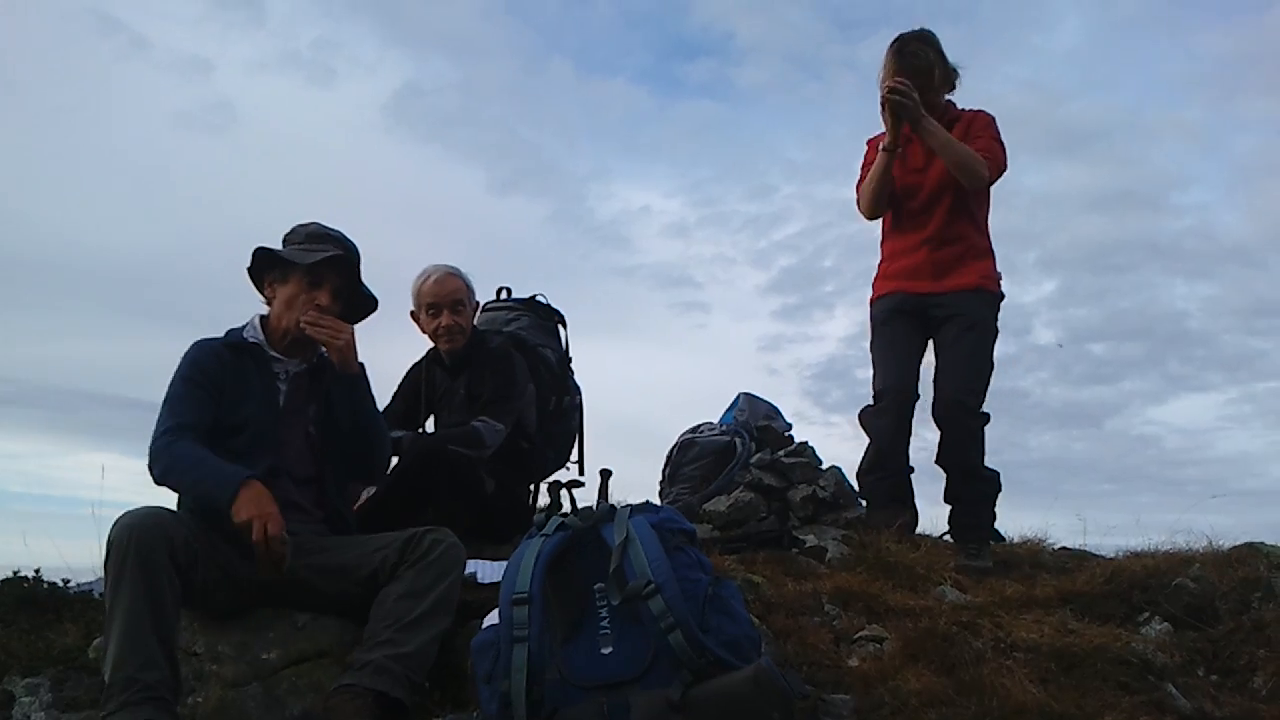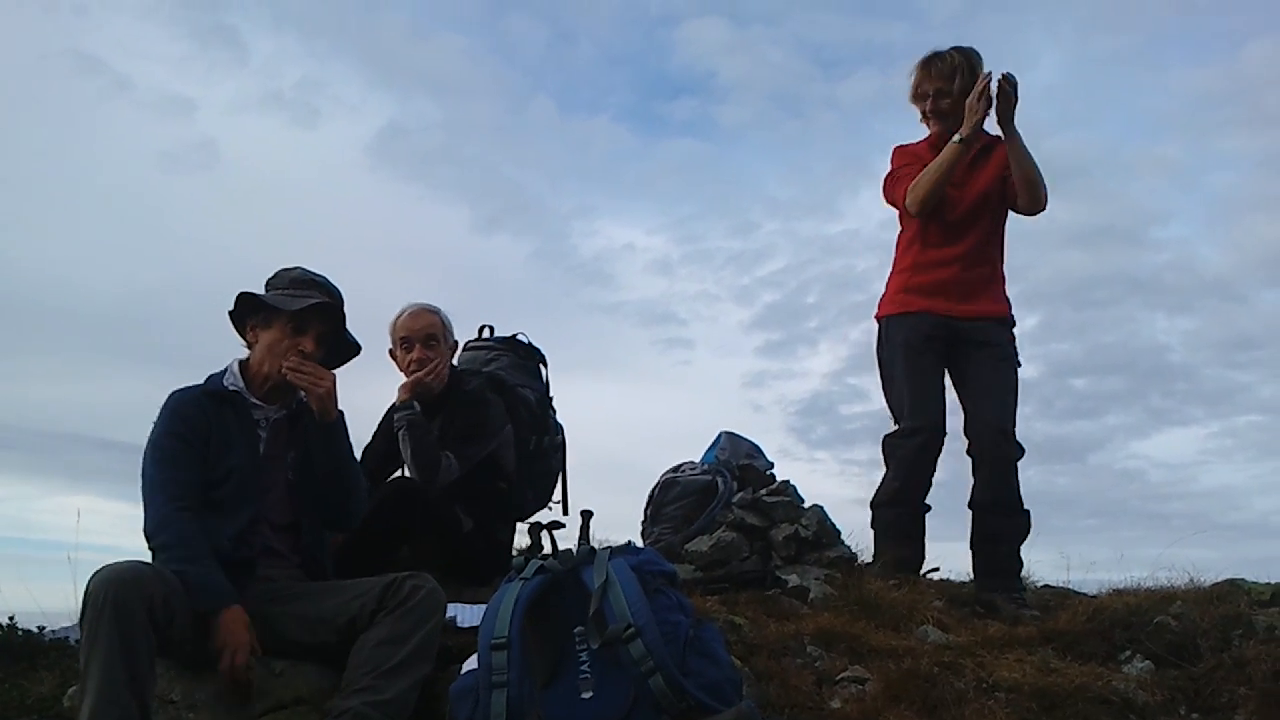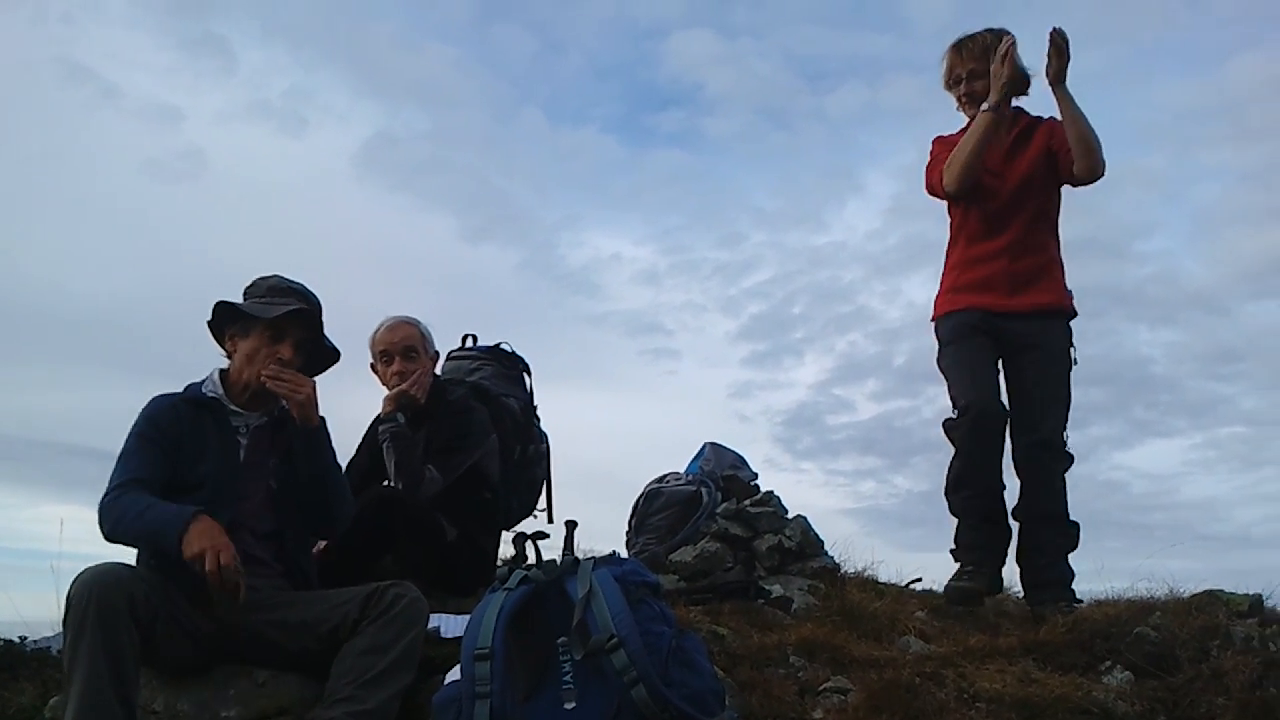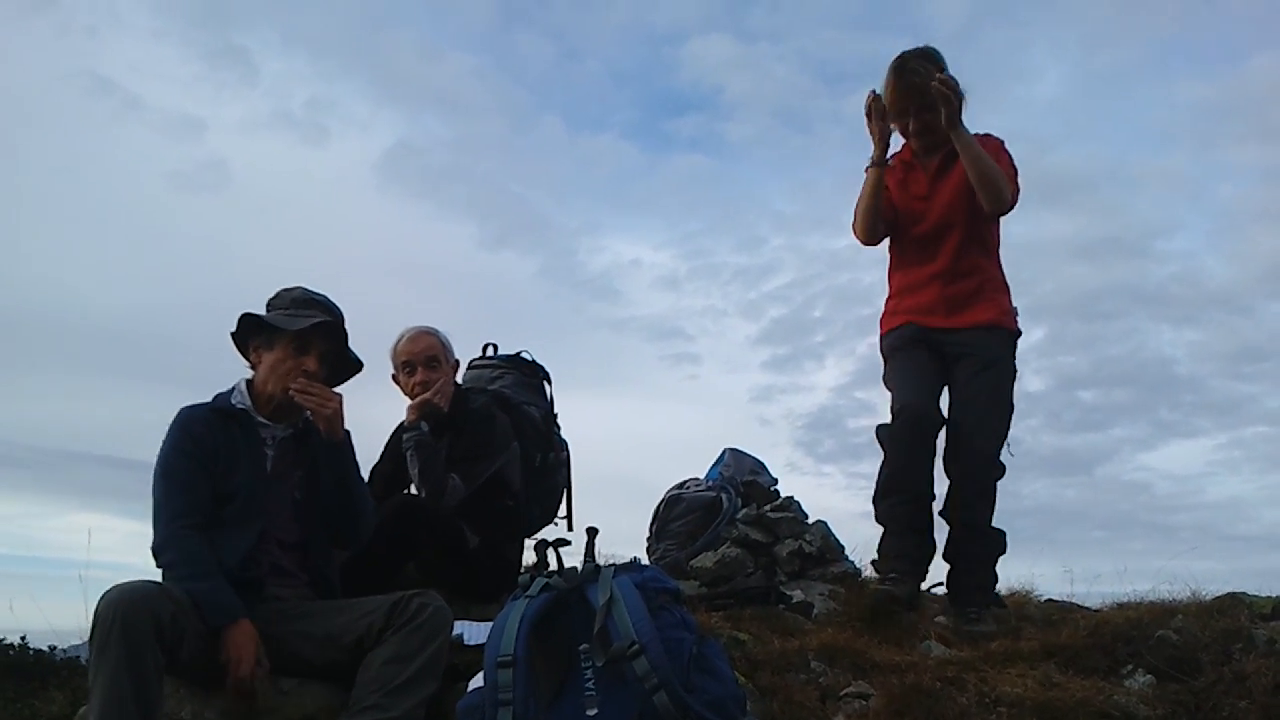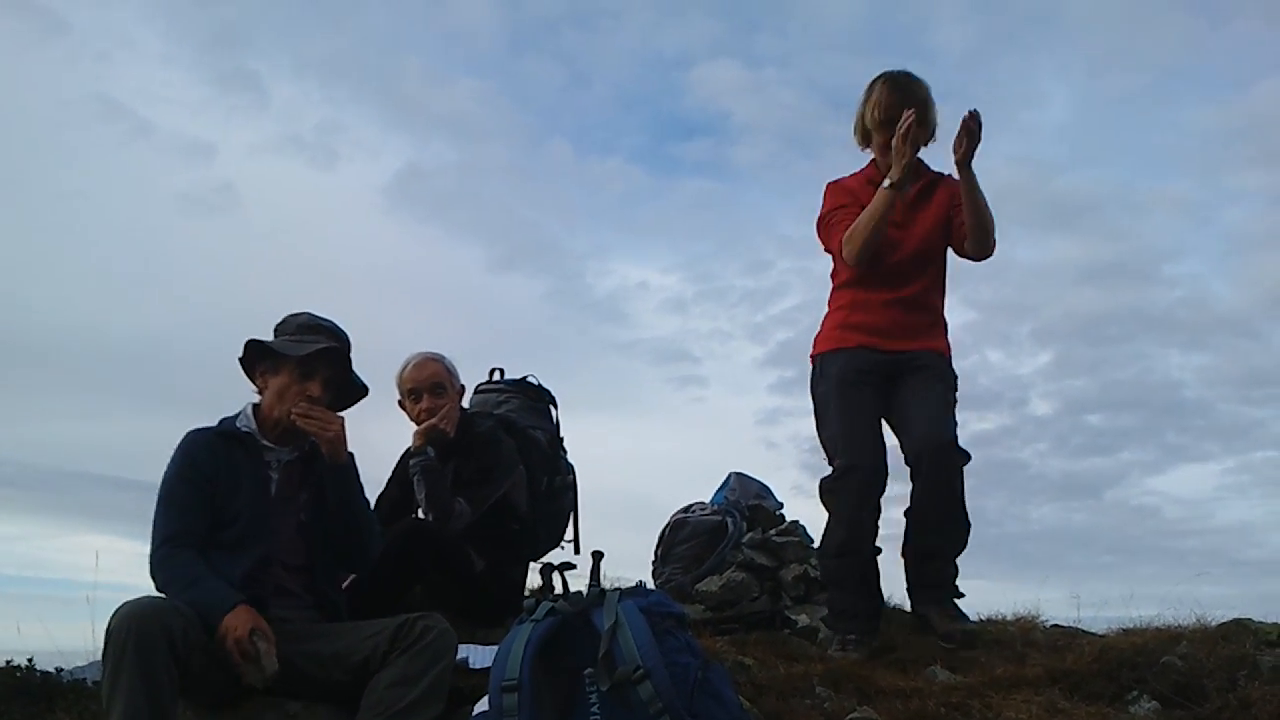
dt=1s
person 1, frame 1
left shoulder: (974, 125)
right shoulder: (883, 144)
left elbow: (978, 174)
right elbow: (869, 206)
left wrist: (923, 116)
right wrist: (893, 135)
left hip: (966, 291)
right hip: (898, 292)
left knee: (957, 406)
right knee: (891, 398)
left ankle: (972, 534)
right ankle: (887, 522)
person 1, frame 2
left shoulder: (1000, 156)
right shoulder: (909, 156)
left elbow: (1033, 202)
right elbow: (916, 200)
left wrist: (1006, 127)
right wrist: (963, 132)
left hip: (984, 318)
right hip: (911, 314)
left knee: (995, 439)
right knee: (918, 431)
left ankle: (998, 577)
right ankle: (896, 562)
person 1, frame 3
left shoulder: (1046, 134)
right shoulder: (950, 147)
left elbow: (1089, 169)
right elbow: (955, 186)
left wrist: (1060, 89)
right wrist: (993, 104)
left hip: (1039, 310)
right hip: (966, 309)
left knee: (1041, 441)
right knee: (978, 414)
left ankle: (1049, 585)
right ankle: (978, 560)
person 1, frame 4
left shoulder: (984, 150)
right shoulder: (887, 171)
left elbow: (1000, 202)
right elbow: (867, 233)
left wrist: (954, 130)
right wrist: (880, 152)
left hip: (982, 327)
right hip: (911, 327)
left knee: (975, 453)
right knee: (913, 419)
left ankle: (972, 595)
right ankle: (900, 566)
person 1, frame 5
left shoulder: (943, 191)
right shoulder: (844, 192)
left elbow: (980, 247)
right elbow: (853, 253)
left wrist: (964, 168)
right wrist: (897, 175)
left hip: (921, 355)
right hip: (848, 354)
left knee: (938, 450)
right knee: (858, 473)
left ankle: (935, 598)
right ankle: (852, 619)
person 2, frame 1
left shoulder: (336, 376)
right shoulder: (213, 359)
left elbow: (369, 468)
right elbow: (169, 451)
left wrist: (350, 372)
right wrist: (237, 487)
left hip: (314, 554)
right hip: (221, 547)
left knee: (438, 547)
right knee: (144, 529)
person 2, frame 2
left shoulder: (315, 423)
right shoulder: (191, 408)
left elbow: (346, 519)
right elbow: (168, 519)
left wrist: (329, 420)
right wrist: (223, 606)
left hip: (293, 600)
right hip: (202, 598)
left knee: (418, 593)
right knee: (122, 585)
person 2, frame 3
left shoulder: (296, 430)
right shoulder: (172, 415)
left elbow: (333, 525)
right elbow: (119, 508)
left wrist: (311, 426)
right wrist: (188, 524)
left hip: (276, 608)
right hip: (182, 601)
left knee: (401, 602)
right knee: (104, 586)
person 2, frame 4
left shoulder: (321, 442)
right shoulder: (200, 425)
left elbow: (354, 537)
right elbow: (176, 537)
left wrist: (336, 441)
right wrist: (231, 621)
left hip: (301, 618)
right hip: (212, 617)
left knee: (426, 612)
right knee: (130, 605)
person 2, frame 5
left shoulder: (326, 464)
right shoulder: (205, 449)
left elbow: (360, 560)
right elbow: (172, 557)
left wrist: (339, 462)
right wrist: (229, 610)
left hip: (308, 640)
right hip: (219, 632)
left knee: (430, 634)
right knee: (143, 620)
person 3, frame 1
left shoulder: (501, 360)
right shoulder: (426, 370)
left elbow: (483, 439)
left wrist: (394, 441)
right wrist: (374, 482)
left hip: (501, 506)
right hip: (450, 500)
left knee: (428, 454)
person 3, frame 2
left shoulder: (479, 403)
right shoulder: (405, 410)
left elbow: (429, 478)
right elbow: (362, 481)
left wrist: (407, 406)
left hip: (479, 549)
right hip: (429, 541)
left knee: (402, 494)
person 3, frame 3
left shoulder: (464, 412)
right shoulder: (390, 420)
left elbow: (414, 491)
left wrist: (392, 420)
left hip: (463, 559)
right hip: (413, 551)
left knee: (384, 501)
person 3, frame 4
left shoulder: (484, 419)
right shoulder: (411, 429)
left elbow: (439, 499)
right elbow: (372, 501)
left wrist: (416, 429)
left hip: (486, 565)
right hip: (437, 558)
left knee: (407, 510)
person 3, frame 5
left shoulder: (490, 443)
right shoulder: (420, 453)
left elbow: (445, 522)
right elbow: (379, 528)
left wrist: (423, 454)
left hip: (491, 589)
right hip: (444, 582)
left knee: (413, 533)
